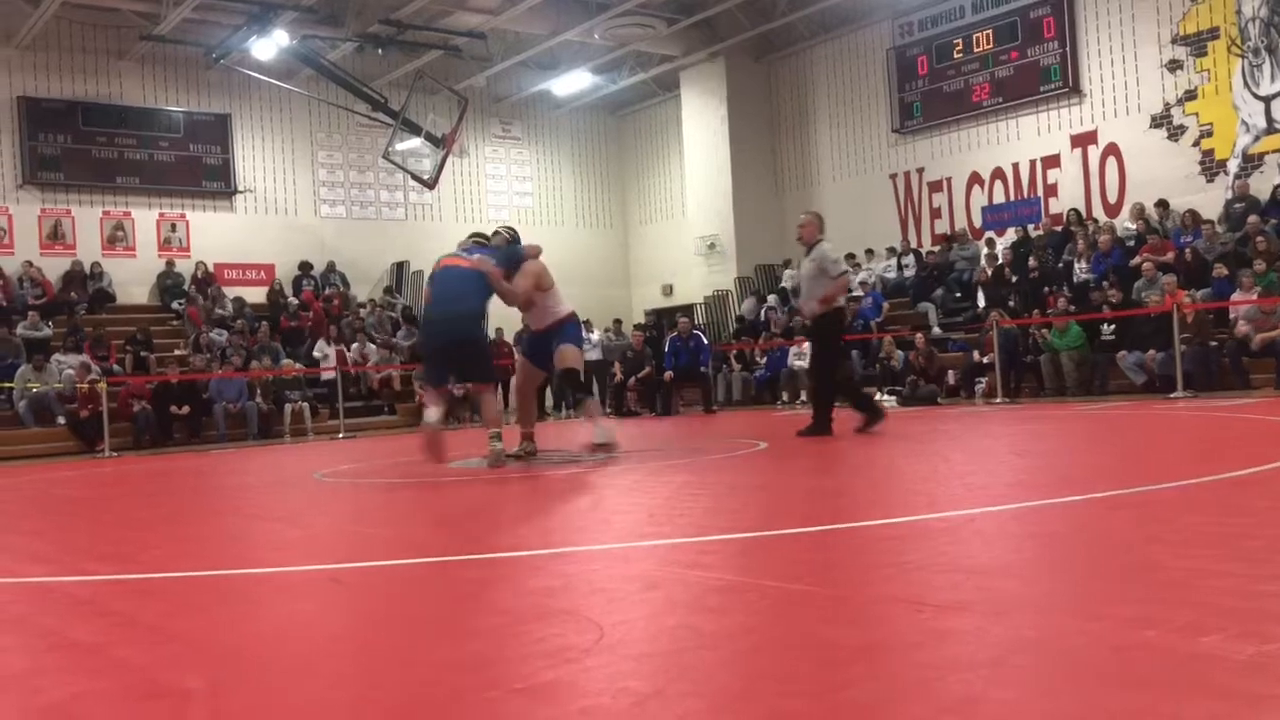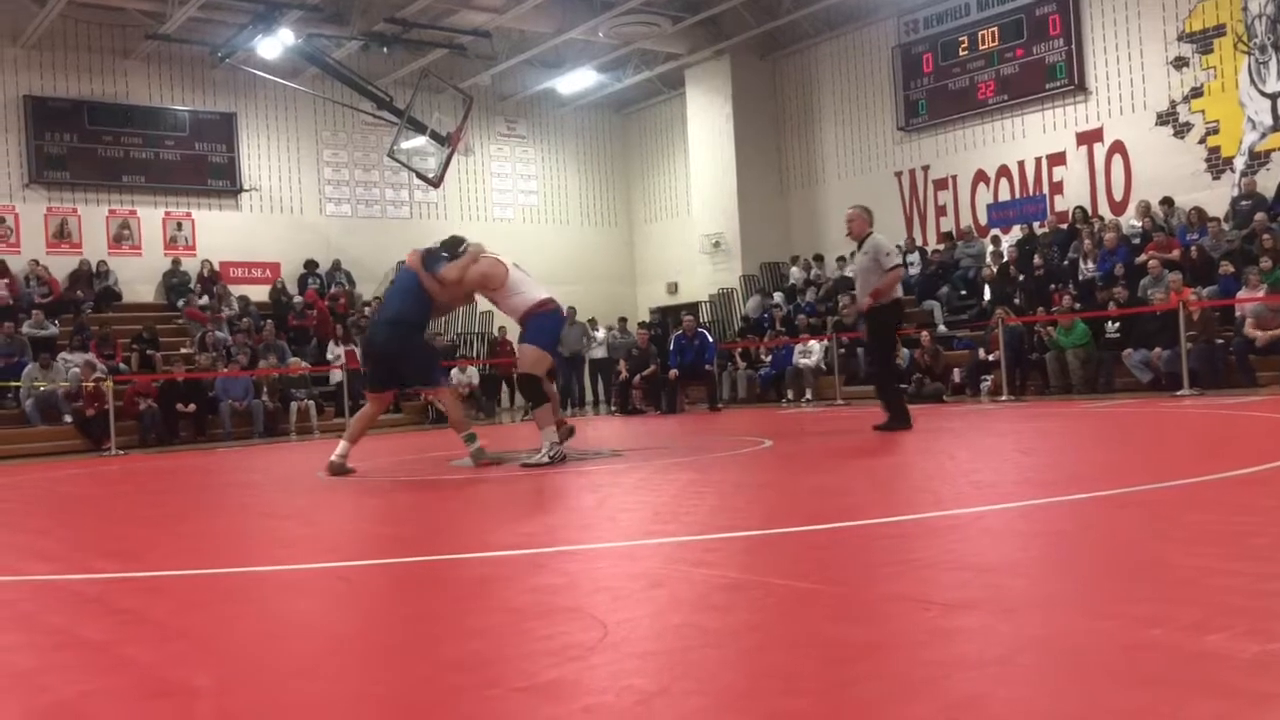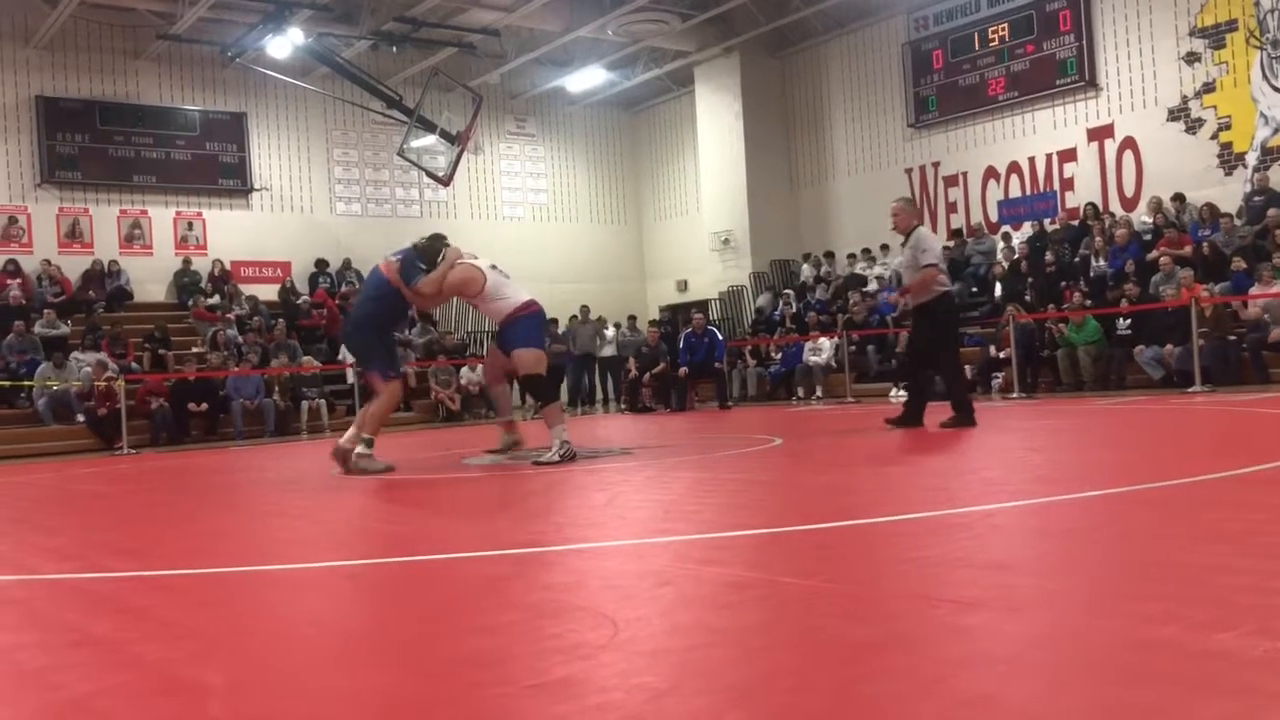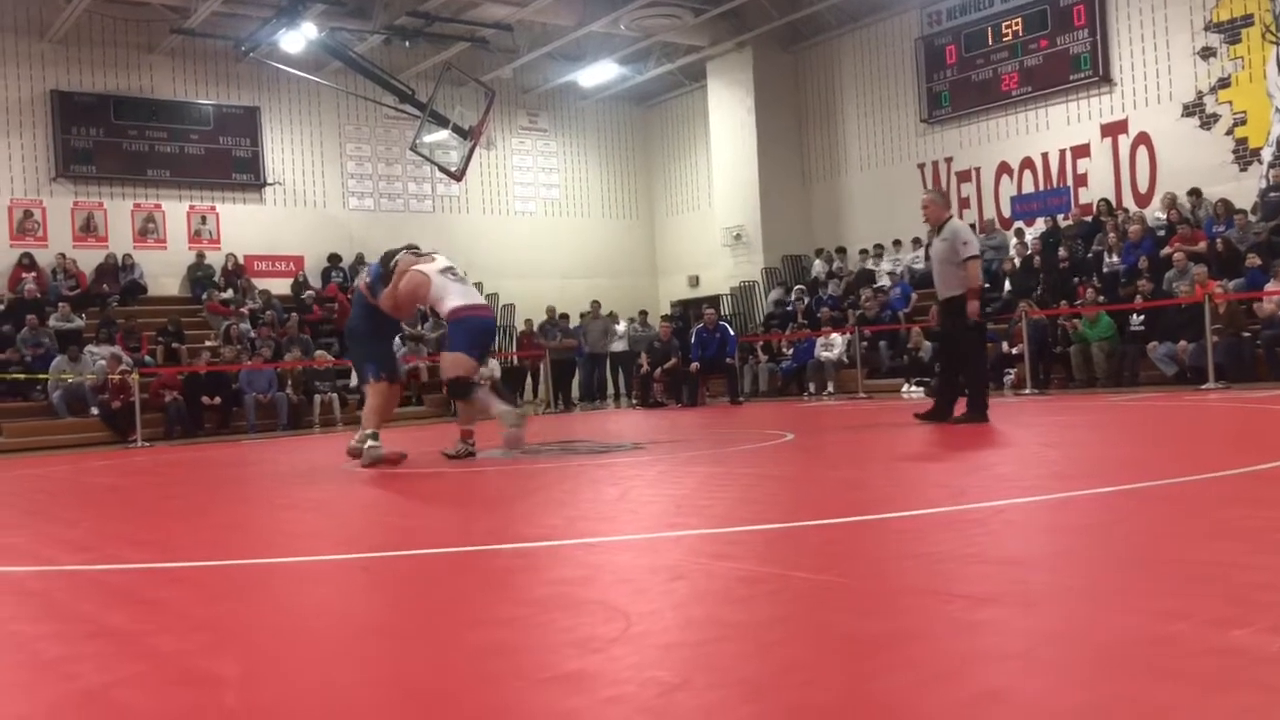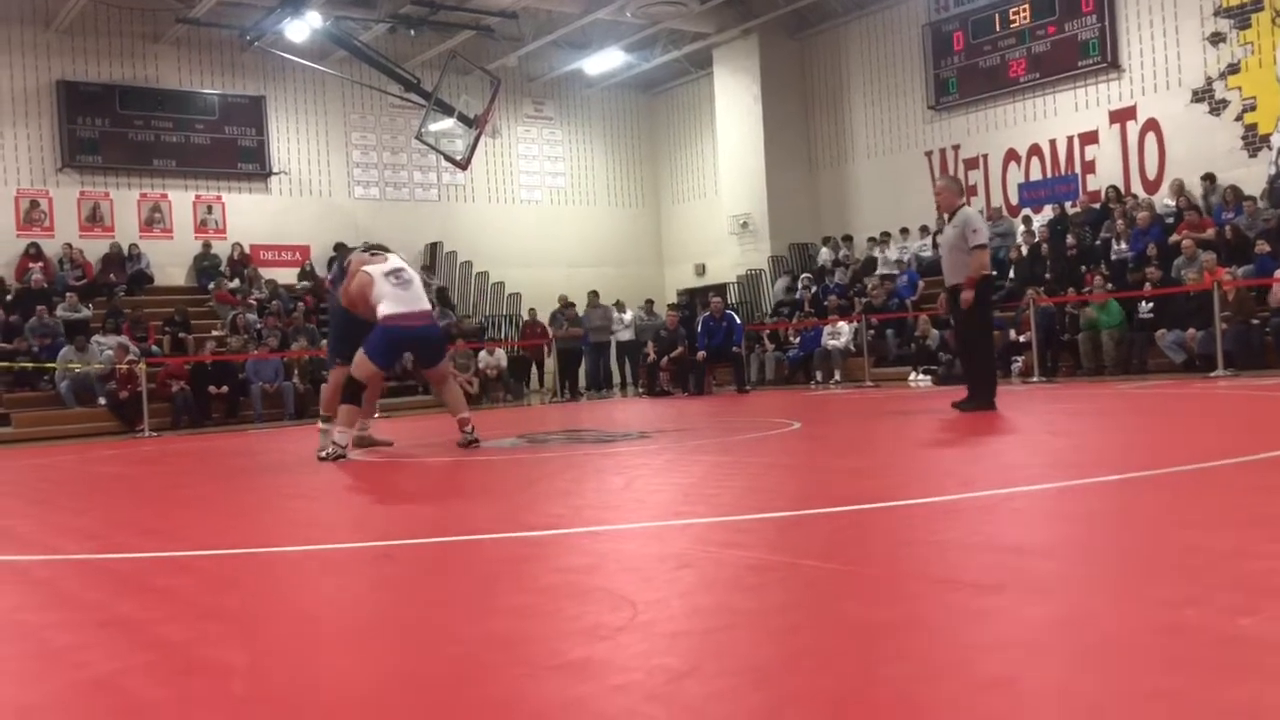
dt=0.4s
person 1, frame 1
left shoulder: (824, 252)
right shoulder: (809, 256)
left elbow: (844, 280)
left wrist: (820, 303)
right wrist: (802, 307)
left hip: (828, 318)
right hip: (820, 320)
left knee: (821, 371)
right knee: (831, 372)
left ankle: (820, 423)
right ankle: (870, 411)
person 1, frame 2
left shoulder: (879, 243)
right shoulder: (862, 249)
left elbow: (896, 273)
left wrist: (872, 297)
right wrist: (862, 303)
left hip: (886, 310)
right hip: (875, 312)
left knee: (881, 364)
right knee: (881, 365)
left ankle: (897, 413)
right ankle: (898, 415)
person 1, frame 3
left shoulder: (923, 237)
right shoulder: (910, 241)
left elbow: (930, 273)
left wrist: (901, 293)
right wrist: (906, 296)
left hip: (937, 306)
right hip: (923, 308)
left knee: (947, 361)
right knee: (915, 361)
left ankle: (964, 413)
right ankle: (913, 413)
person 1, frame 4
left shoulder: (958, 229)
right shoulder: (939, 235)
left elbow: (973, 263)
left wrist: (973, 298)
right wrist: (938, 304)
left hip: (964, 302)
right hip: (950, 303)
left knee: (971, 356)
right knee: (948, 357)
left ankle: (977, 409)
right ankle: (942, 408)
person 1, frame 5
left shoulder: (969, 216)
right shoulder: (951, 222)
left elbow: (980, 254)
left wrist: (969, 287)
right wrist: (948, 291)
left hip: (973, 289)
right hip: (959, 290)
left knee: (979, 343)
right knee: (965, 344)
left ankle: (985, 397)
right ankle: (976, 394)
person 2, frame 1
left shoulder: (442, 261)
right shoulder: (492, 255)
left elbow: (428, 298)
left hip: (433, 331)
right hip: (467, 329)
left knee: (436, 389)
right knee: (485, 389)
left ankle: (433, 420)
right ankle: (496, 449)
person 2, frame 2
left shoulder: (421, 263)
right shoulder: (432, 257)
left elbow: (436, 308)
left wrist: (462, 298)
left hip: (376, 336)
right hip: (400, 335)
left knee: (376, 404)
right knee: (445, 392)
left ankle: (338, 458)
right ankle: (477, 451)
person 2, frame 3
left shoulder: (409, 259)
right shoulder: (409, 262)
right elbow: (428, 289)
left hip: (374, 331)
right hip: (365, 331)
left knee: (385, 394)
right knee: (392, 390)
left ankle: (345, 445)
right ankle: (362, 455)
person 2, frame 4
right shoulder: (376, 276)
left elbow: (405, 310)
right elbow: (390, 307)
right wrist: (398, 278)
left hip: (382, 338)
right hip: (362, 337)
left knee: (391, 395)
right knee: (378, 388)
left ankle: (358, 442)
right ankle: (372, 447)
person 2, frame 5
right shoulder: (339, 273)
left hip: (370, 326)
right hip: (344, 325)
left knee: (375, 378)
right knee: (340, 376)
left ankle: (362, 432)
right ankle: (325, 432)
person 3, frame 1
left shoulder: (531, 267)
left elbow: (514, 297)
left wrist: (493, 274)
left hip: (565, 326)
right hip: (539, 332)
left knee: (568, 377)
right knee: (522, 387)
left ankle: (601, 430)
right ankle: (527, 442)
person 3, frame 2
left shoulder: (480, 268)
right shoulder: (482, 262)
left wrist: (417, 267)
left hip: (543, 317)
right hip: (544, 315)
left knee: (528, 381)
right knee: (538, 379)
left ankle: (553, 447)
right ankle: (560, 426)
person 3, frame 3
left shoulder: (458, 275)
right shoulder: (463, 264)
left elbow: (426, 302)
left wrist: (395, 278)
left hip: (526, 318)
right hip: (514, 321)
left knee: (533, 381)
right knee: (492, 376)
left ankle: (563, 445)
right ankle: (510, 434)
person 3, frame 4
left shoulder: (410, 279)
right shoulder: (437, 258)
left elbow: (398, 312)
left hip: (465, 321)
right hip: (486, 318)
left knee: (456, 384)
right knee: (458, 382)
left ankle: (507, 415)
right ankle: (466, 442)
person 3, frame 5
left shoulder: (360, 279)
right shoulder: (398, 259)
left elbow: (366, 312)
left hip: (393, 328)
right hip: (427, 326)
left knee: (353, 385)
right knee: (444, 381)
left ankle: (338, 446)
right ankle: (468, 432)
